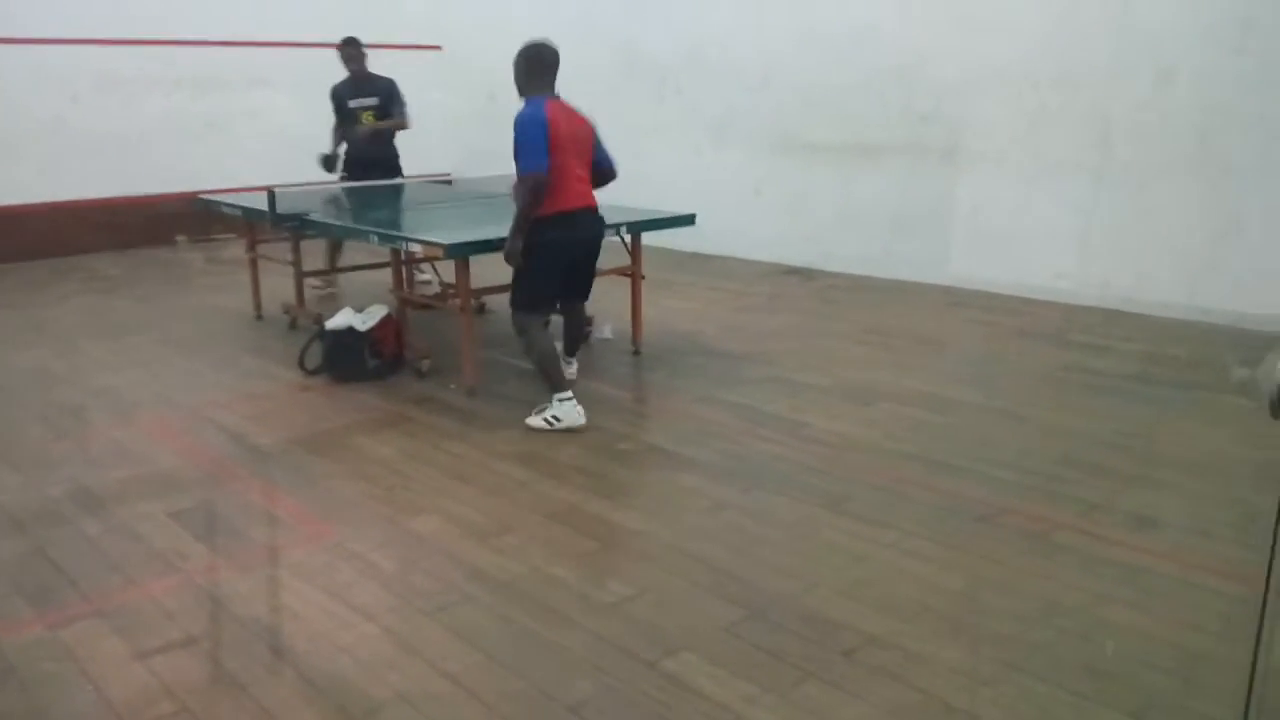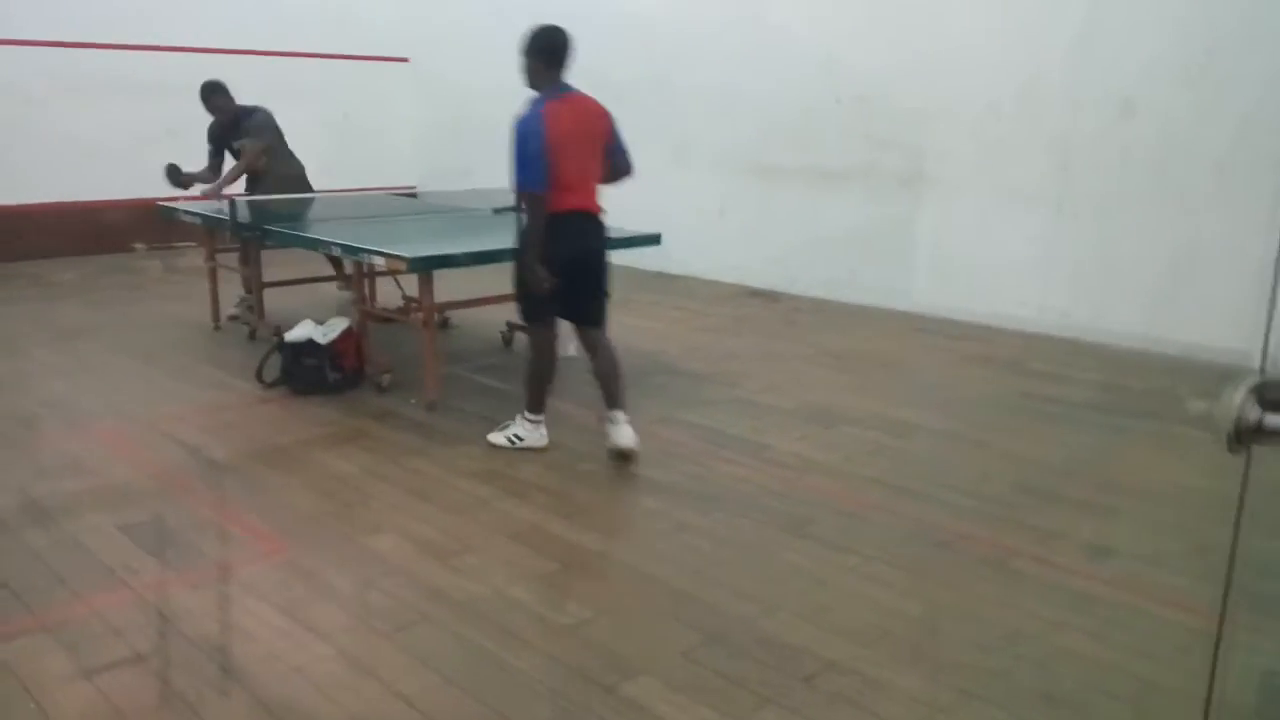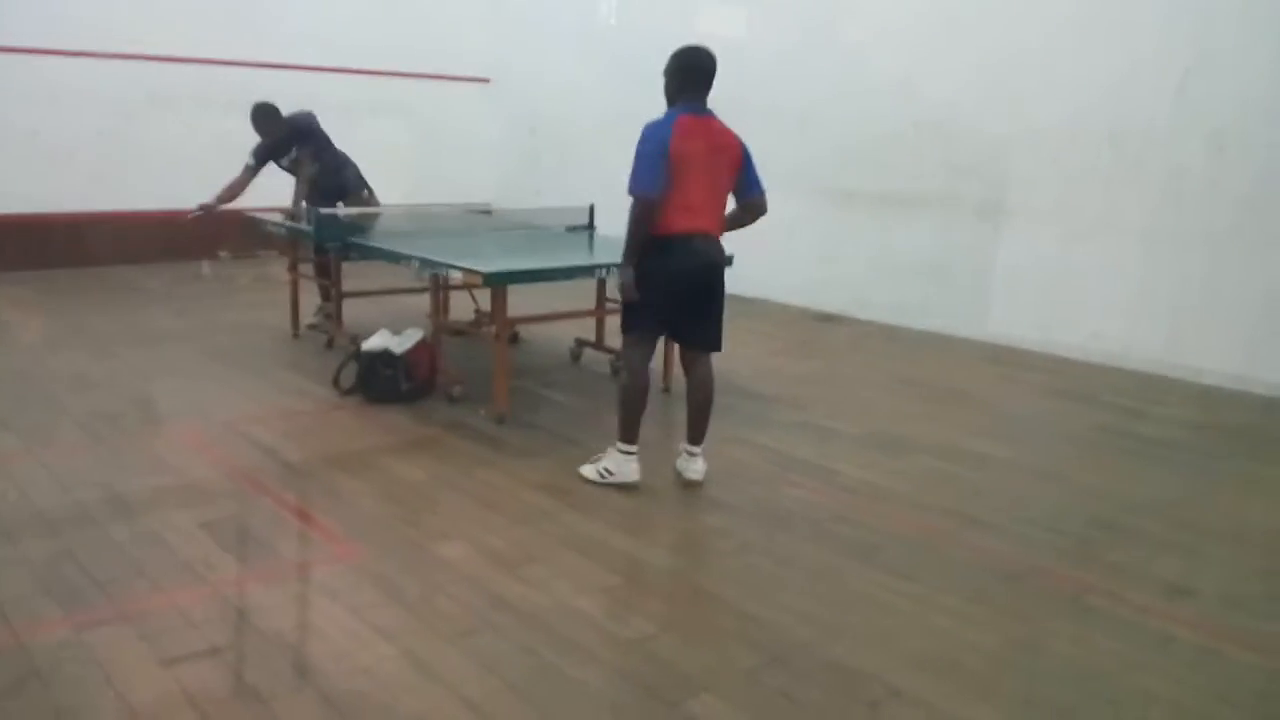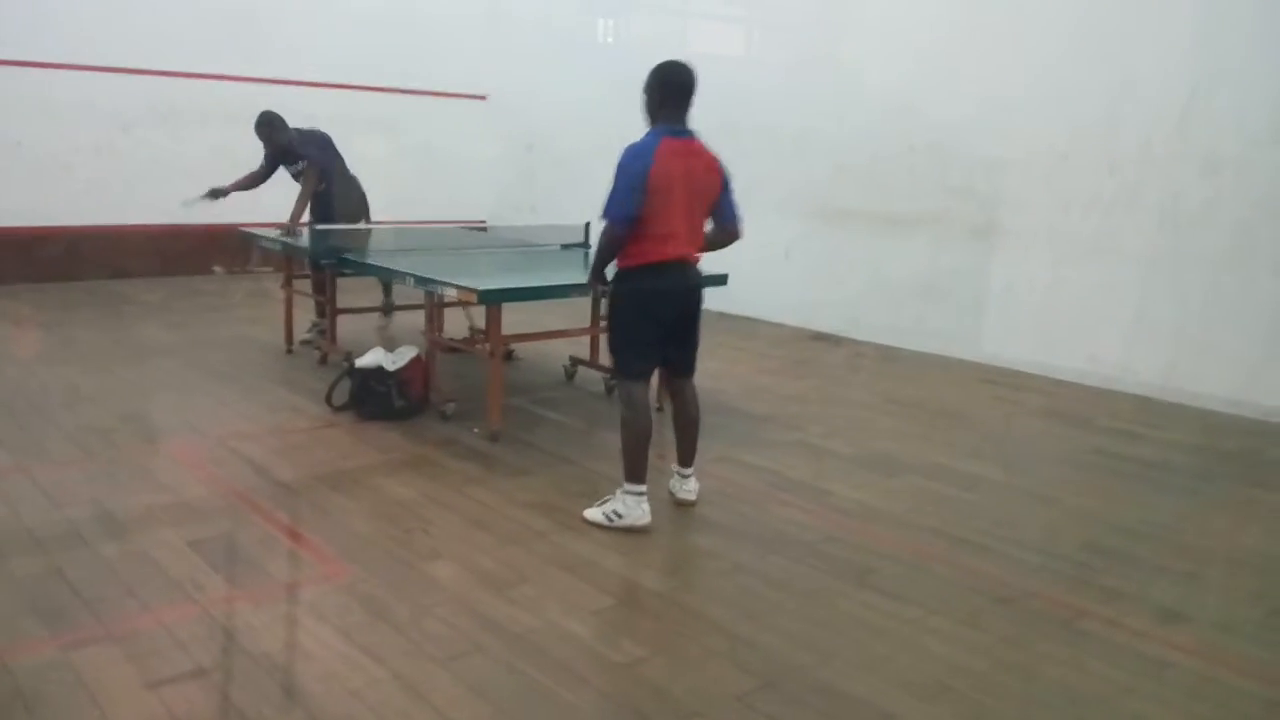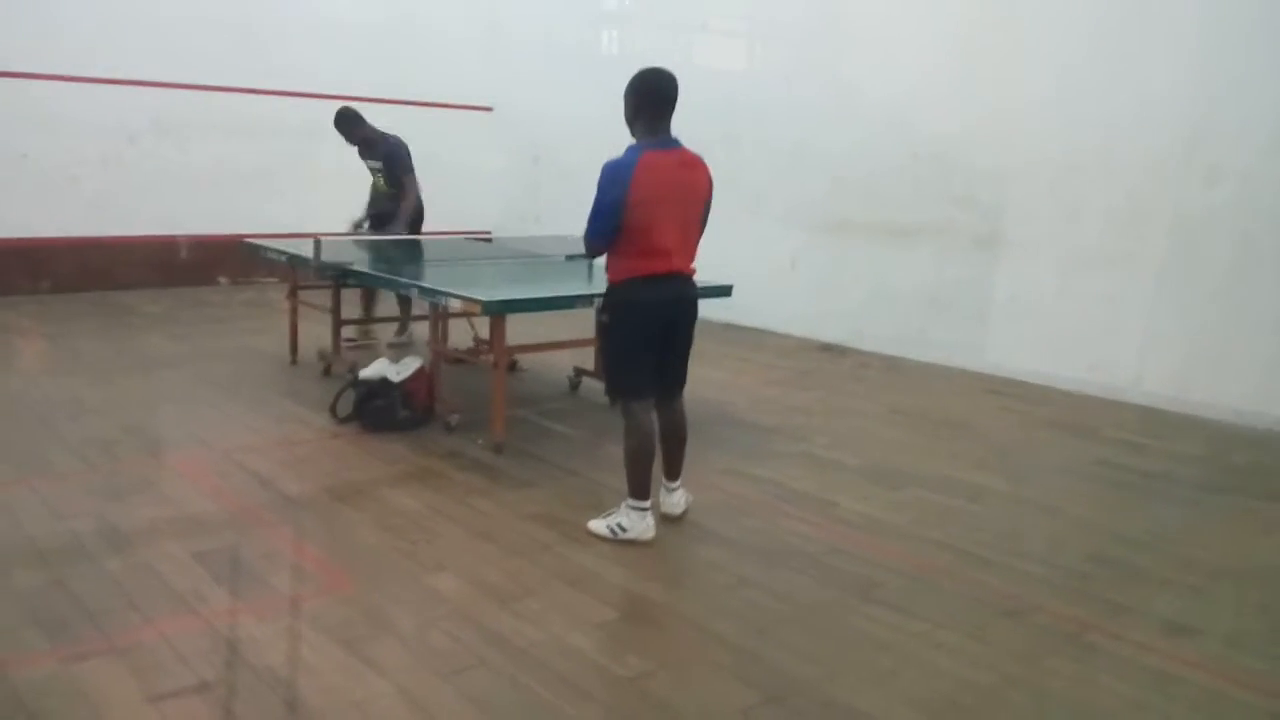
dt=0.5s
person 1, frame 1
left shoulder: (530, 117)
right shoulder: (578, 119)
left elbow: (534, 181)
right elbow: (606, 173)
left wrist: (516, 235)
left hip: (553, 229)
right hip: (588, 223)
left knee: (527, 317)
right knee: (572, 302)
left ankle: (564, 403)
right ankle: (568, 363)
person 1, frame 2
left shoulder: (533, 122)
right shoulder: (596, 111)
left elbow: (535, 199)
right elbow: (621, 168)
left wrist: (533, 259)
left hip: (552, 233)
right hip: (588, 228)
left knee: (542, 330)
right knee: (594, 331)
left ankle: (533, 424)
right ankle: (619, 423)
person 1, frame 3
left shoulder: (659, 132)
right shoulder: (731, 141)
left elbow: (646, 201)
right elbow: (755, 206)
left wrist: (628, 262)
left hip: (663, 253)
right hip: (707, 256)
left knee: (636, 352)
right knee: (698, 357)
left ankle: (625, 455)
right ankle: (693, 455)
person 1, frame 4
left shoulder: (640, 155)
right shoulder: (710, 162)
left elbow: (617, 229)
right elbow: (729, 232)
left wrist: (596, 271)
left hip: (642, 283)
right hip: (685, 281)
left knee: (633, 387)
right knee: (681, 381)
left ankle: (634, 499)
right ankle: (685, 477)
person 1, frame 5
left shoulder: (620, 171)
right shoulder: (699, 169)
left elbow: (594, 245)
left hip: (634, 297)
right hip: (680, 292)
left knee: (636, 404)
right knee: (670, 397)
left ankle: (638, 512)
right ankle: (673, 490)
person 2, frame 1
left shoulder: (386, 85)
right shoulder: (338, 91)
left elbow: (403, 122)
left wrist: (374, 127)
right wrist: (335, 147)
left hip: (386, 162)
right hip: (355, 163)
right ankle: (329, 272)
person 2, frame 2
left shoulder: (258, 118)
right shoulder: (216, 130)
left elbow: (252, 159)
right elbow: (213, 170)
left wrist: (219, 186)
right wrist: (192, 177)
left hip: (289, 178)
right hip: (258, 185)
left ankle: (345, 279)
right ankle: (250, 297)
person 2, frame 3
left shoulder: (304, 123)
right shoulder: (265, 148)
left elbow: (306, 166)
right elbow: (241, 182)
left wrist: (298, 203)
right wrist: (212, 205)
left hip: (346, 179)
right hip: (319, 192)
right knee: (321, 247)
right ankle: (327, 305)
person 2, frame 4
left shoulder: (317, 141)
right shoulder: (277, 151)
left elbow: (309, 183)
right elbow: (259, 176)
left wrist: (294, 220)
right wrist: (227, 189)
left hip: (349, 203)
right hip: (322, 208)
right knee: (317, 264)
left ankle: (388, 300)
right ankle: (321, 322)
person 2, frame 5
left shoulder: (393, 146)
right shoulder: (364, 149)
left elbow: (411, 187)
left wrist: (400, 224)
right wrist: (365, 215)
left hip: (403, 218)
right hip: (380, 217)
left ankle: (404, 327)
right ankle: (365, 328)
